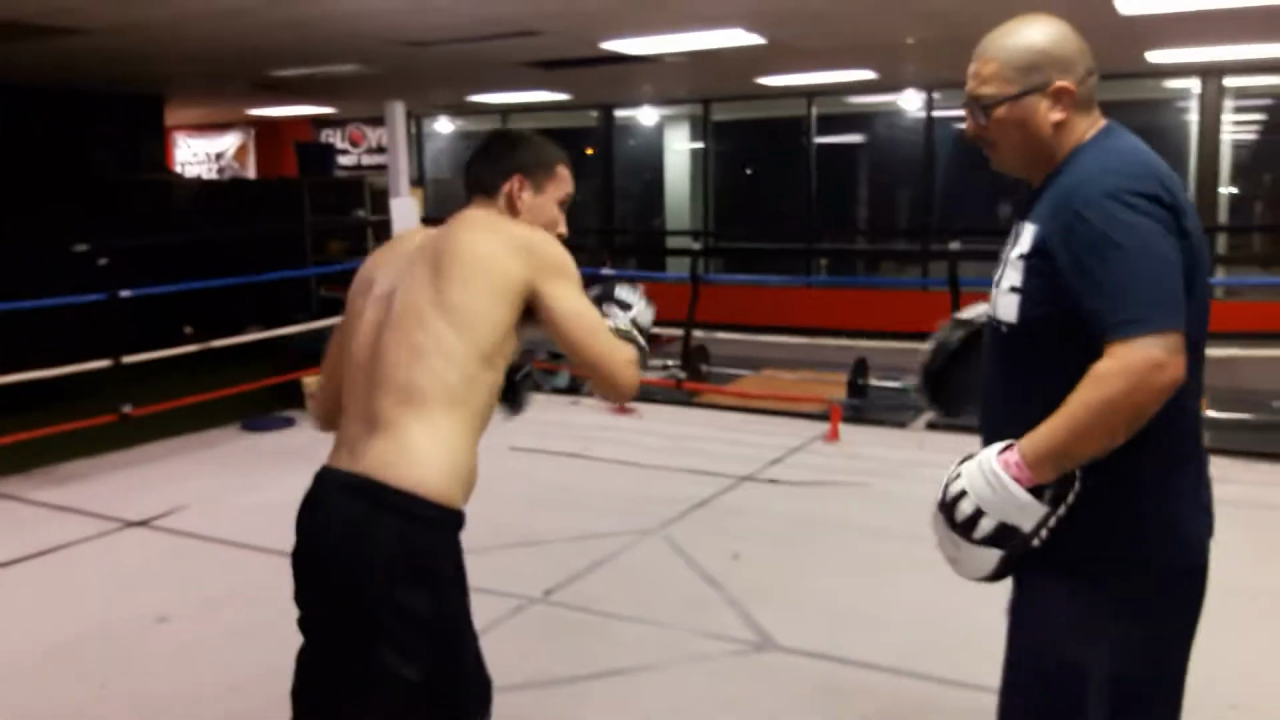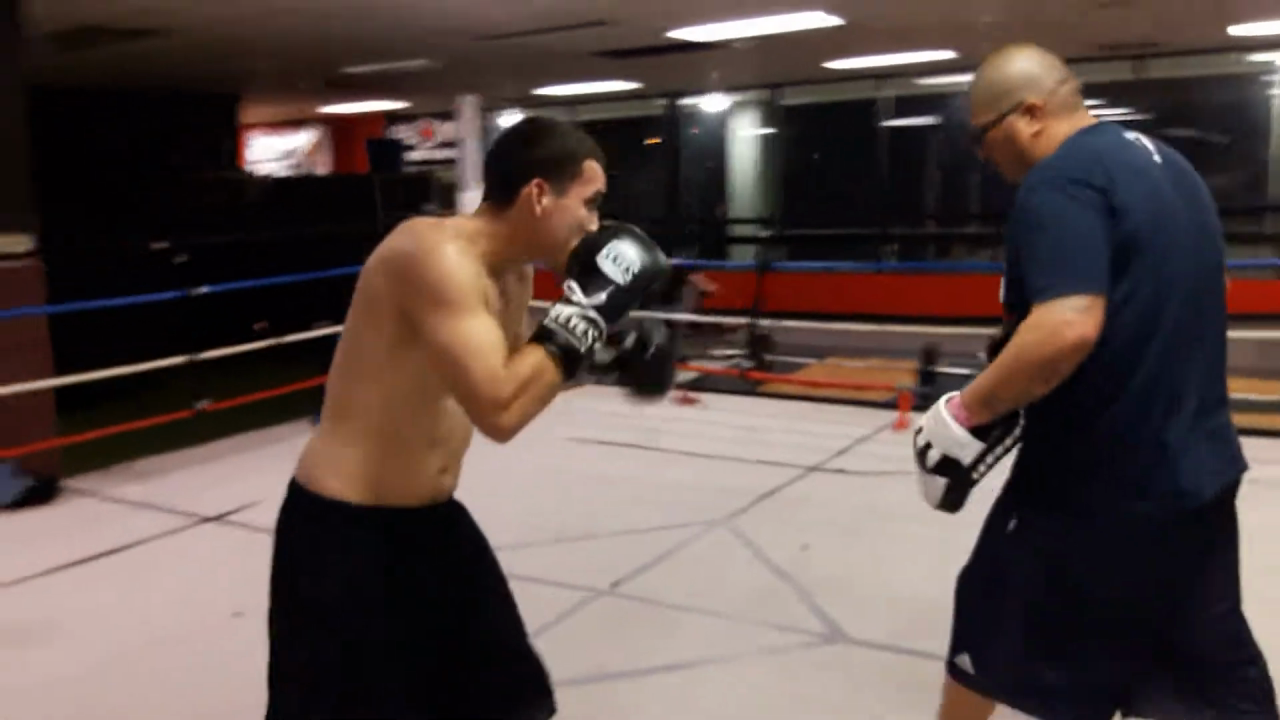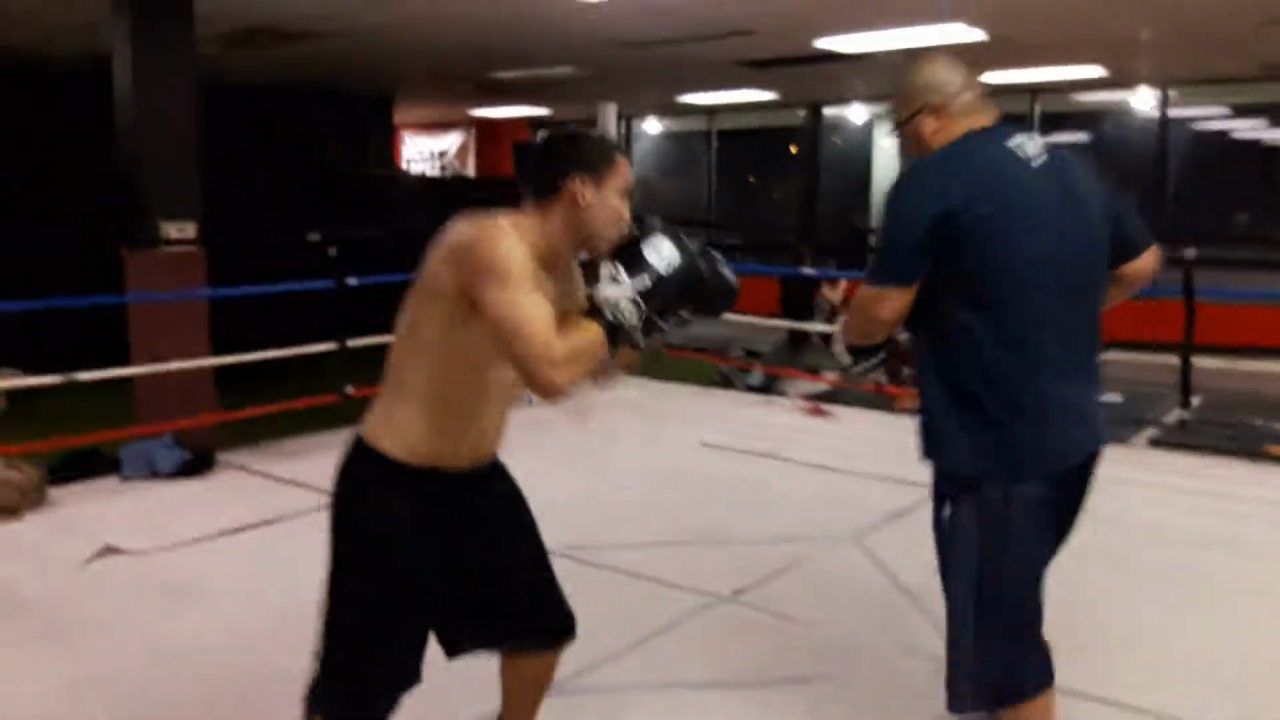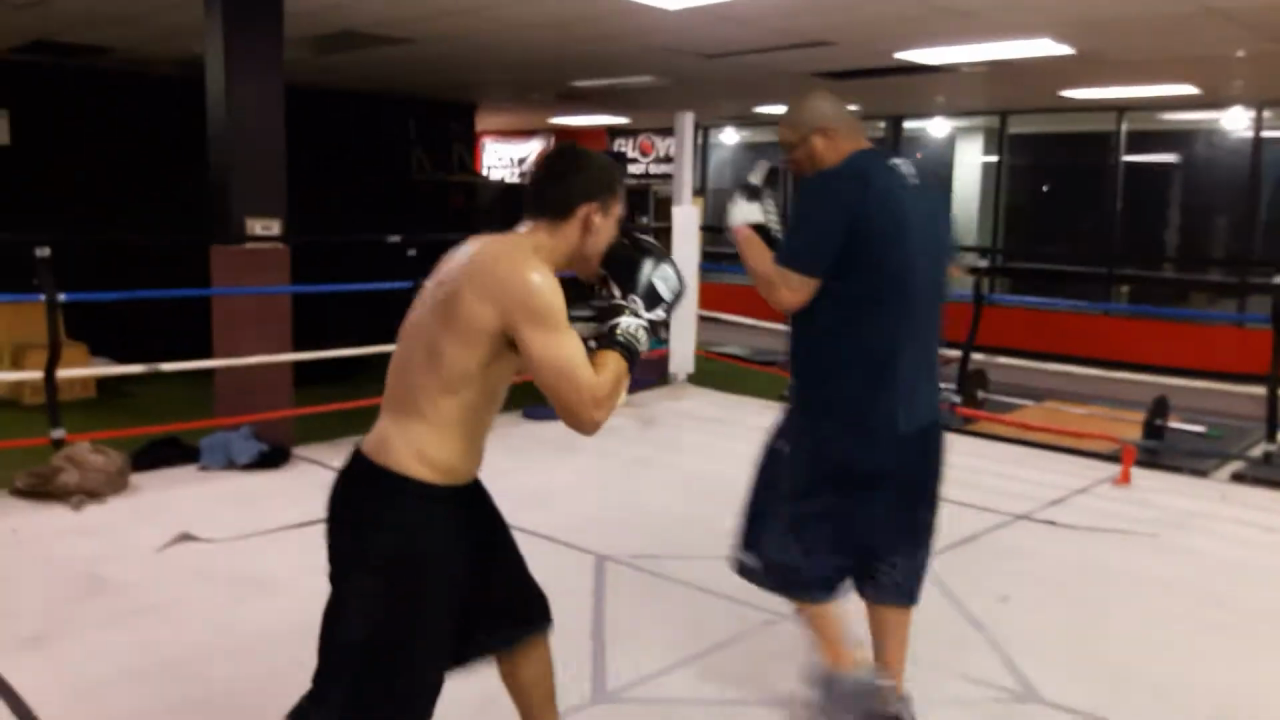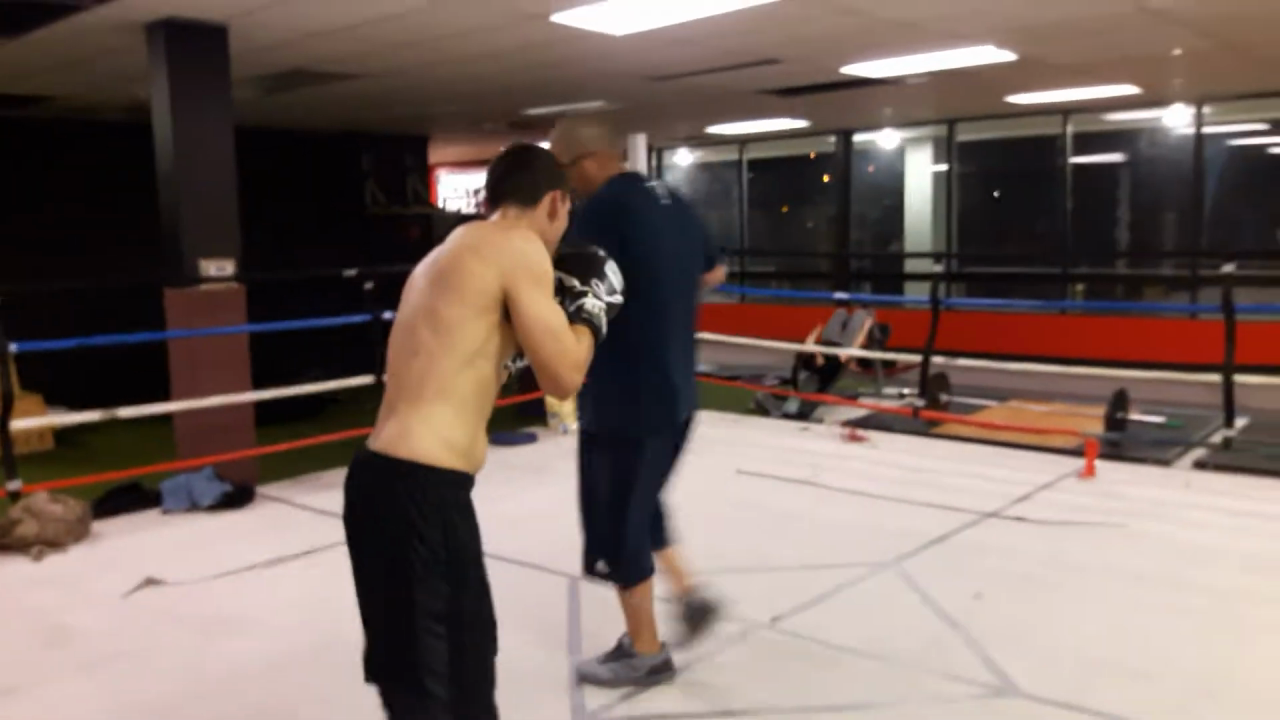
dt=0.5s
person 1, frame 1
left shoulder: (1107, 195)
right shoulder: (1075, 181)
left elbow: (1148, 363)
left wrist: (1019, 467)
right wrist: (999, 314)
left hip: (1114, 533)
right hip: (1087, 519)
person 1, frame 2
left shoulder: (1059, 184)
right shoulder: (1169, 166)
left elbow: (1067, 326)
left wrist: (968, 411)
left hip: (1097, 475)
right hip: (1197, 464)
left knee: (997, 613)
right knee: (1215, 657)
person 1, frame 3
left shoulder: (932, 182)
right shoulder: (1071, 169)
left elbow: (884, 306)
right elbow: (1140, 266)
left wrist: (851, 335)
left hip: (989, 441)
right hip: (1069, 429)
left knee: (994, 618)
right knee: (1008, 581)
person 1, frame 4
left shoulder: (835, 190)
right shoulder: (917, 188)
left elbow: (787, 291)
right elbow: (938, 278)
left wrist: (745, 229)
left hip: (839, 410)
right hip: (914, 405)
left knee: (786, 534)
right knee: (893, 547)
person 1, frame 5
left shoulder: (600, 213)
right shoulder: (675, 205)
right elbow: (712, 275)
left hip: (623, 399)
right hip: (674, 390)
left knee: (616, 523)
right knee: (637, 506)
left ankle: (644, 651)
right ankle: (690, 593)
person 2, frame 1
left shoulder: (389, 258)
right shoulder: (525, 249)
left elbow: (329, 409)
right elbow: (618, 379)
right wrist: (627, 319)
left hip: (342, 513)
right hip: (395, 533)
person 2, frame 2
left shoulder: (506, 272)
right shoulder: (437, 255)
left elbow: (507, 376)
right elbow: (500, 409)
left wrist: (609, 348)
right wrist: (589, 303)
left hip: (432, 524)
right hip: (344, 539)
person 2, frame 3
left shoulder: (555, 265)
right shoulder: (490, 244)
left elbow: (587, 358)
right elbow: (552, 372)
right wrist: (626, 296)
left hip: (477, 477)
right hip: (395, 487)
left knee: (542, 628)
person 2, frame 4
left shoulder: (481, 252)
right shoulder: (525, 280)
right elbow: (587, 410)
right wrist: (630, 318)
left hip: (446, 494)
right hip: (397, 506)
left knee: (521, 616)
person 2, frame 5
left shoulder: (449, 253)
right shoulder: (517, 248)
right elbow: (562, 378)
right wrist: (591, 308)
left hip: (396, 480)
right hip: (419, 492)
left knee: (463, 646)
